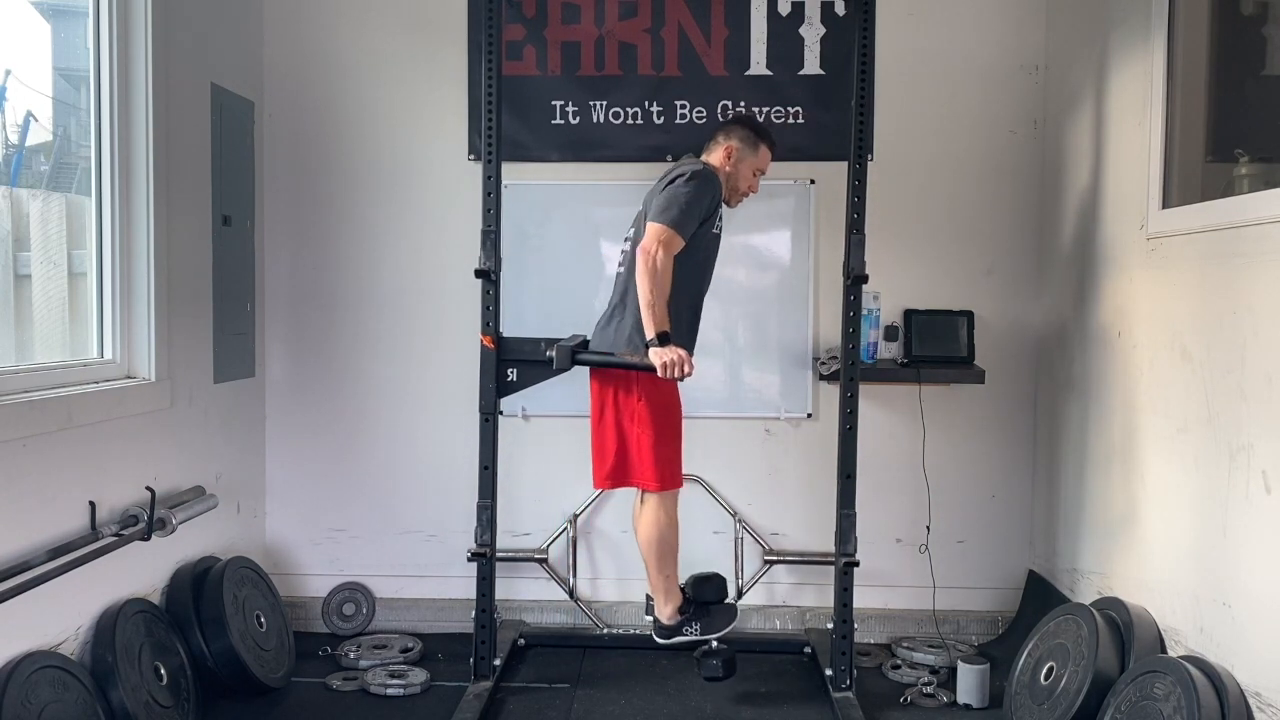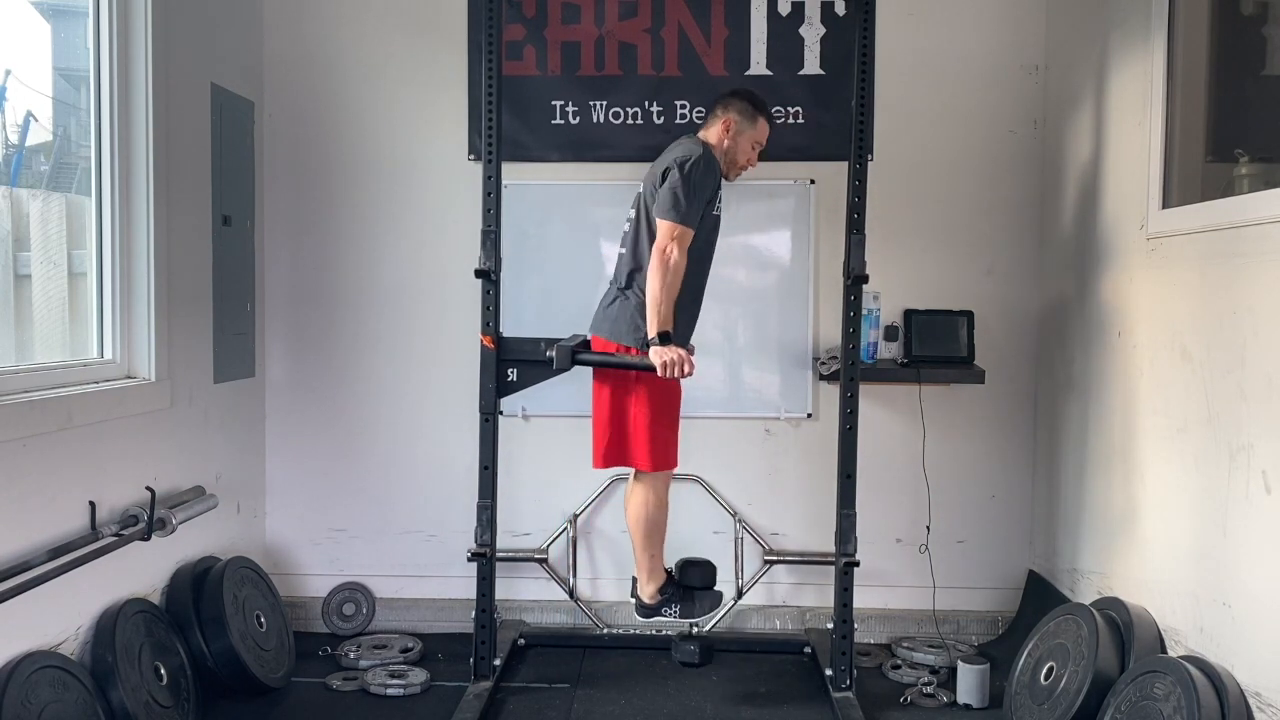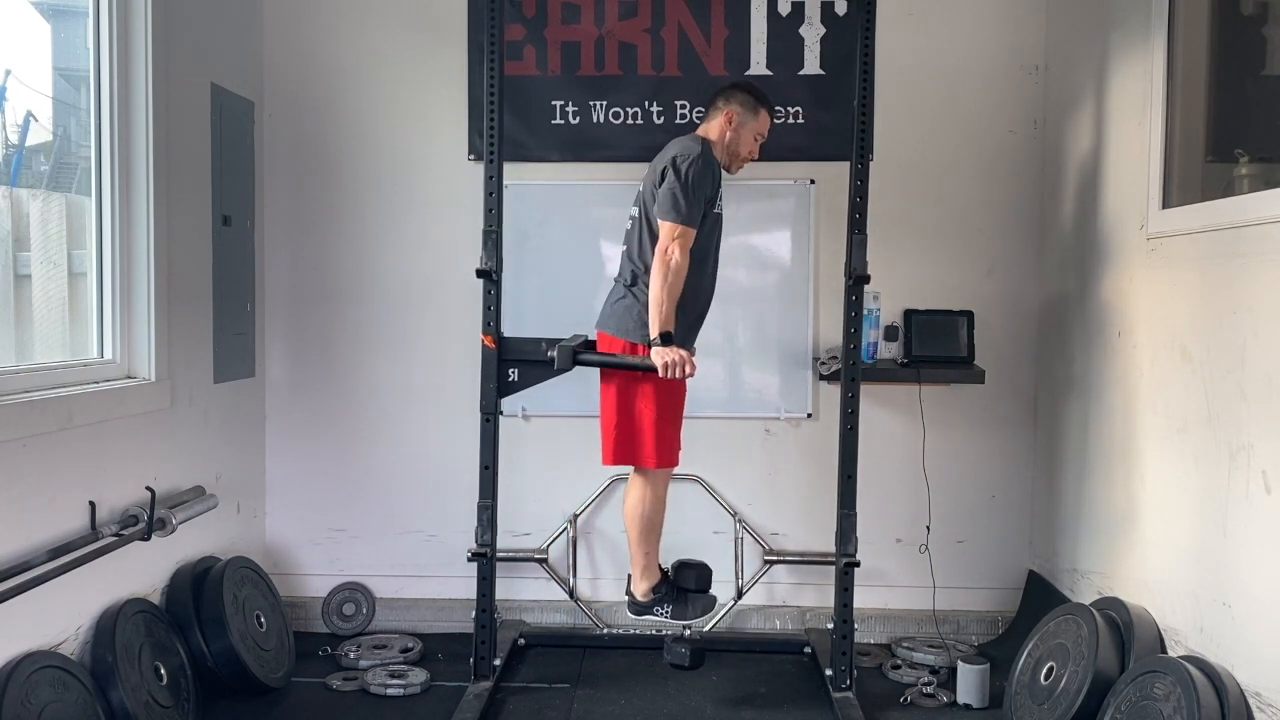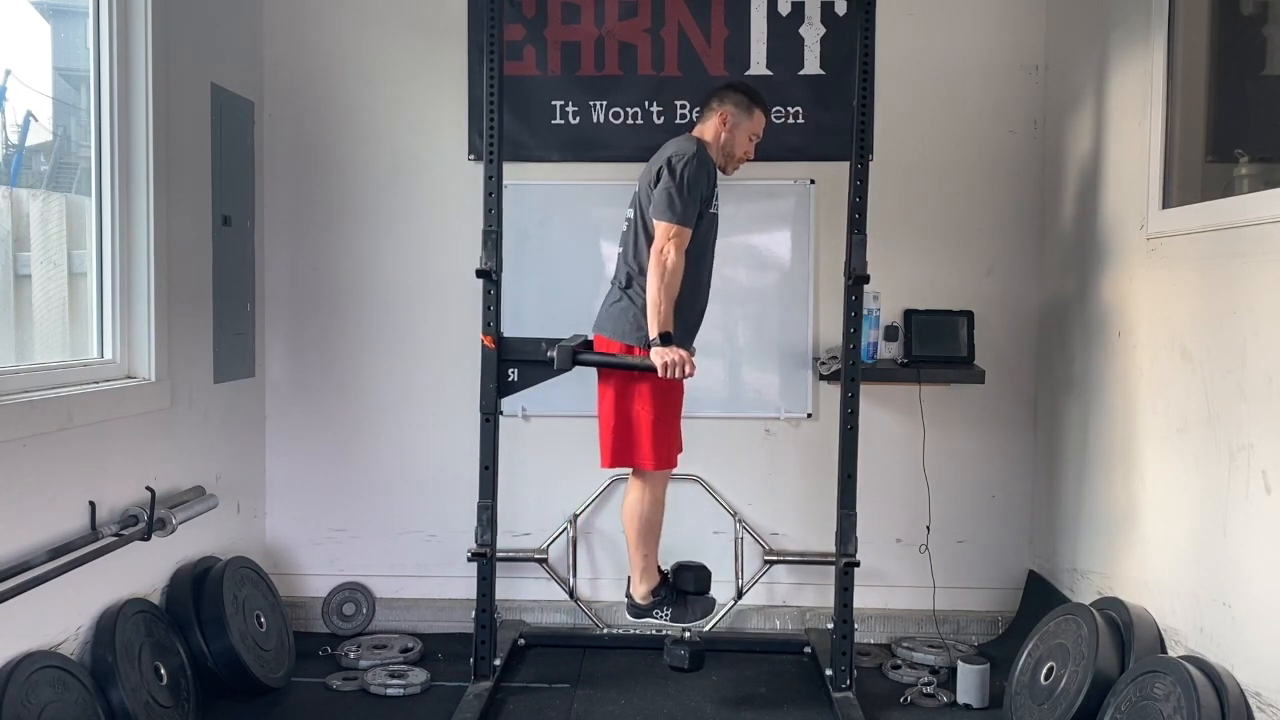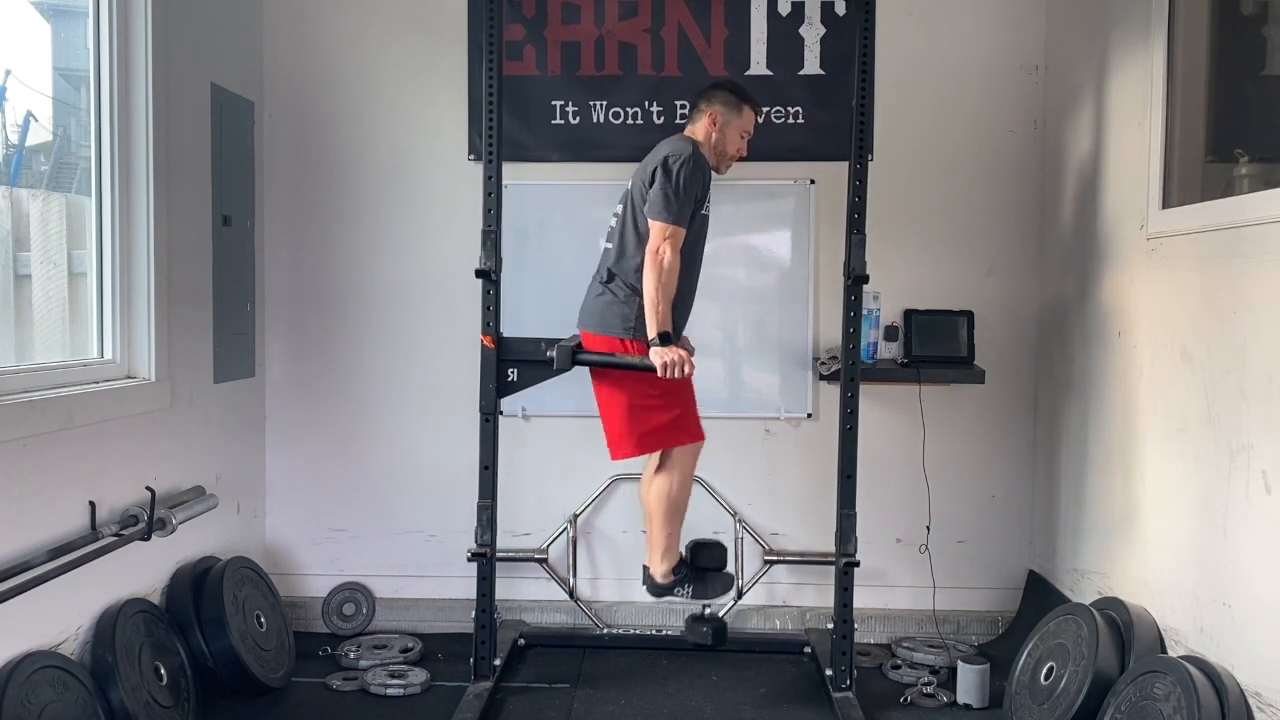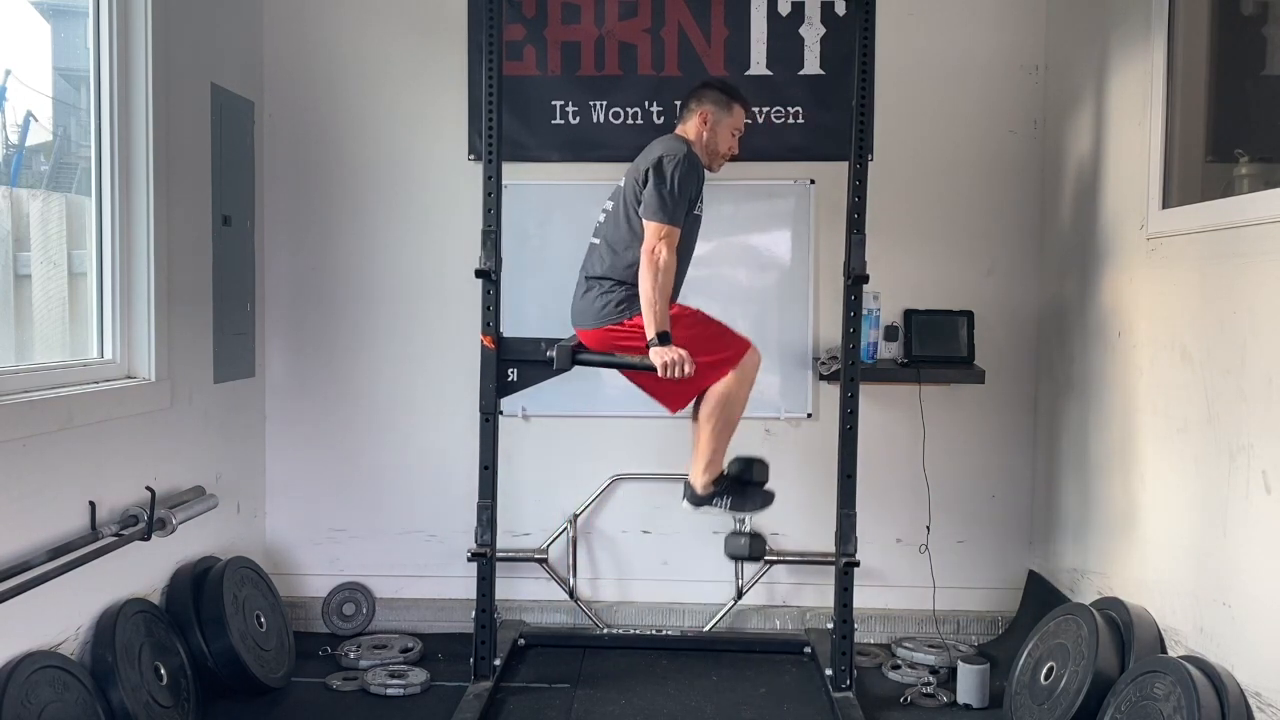
dt=0.3s
person 1, frame 1
left shoulder: (690, 186)
right shoulder: (698, 179)
right elbow: (652, 252)
right wrist: (660, 339)
left hip: (634, 353)
right hip: (637, 356)
left knee: (656, 486)
right knee: (659, 486)
left ankle: (666, 595)
right ankle: (670, 612)
person 1, frame 2
left shoulder: (685, 163)
right shoulder: (697, 162)
right elbow: (668, 251)
left wrist: (661, 338)
right wrist: (661, 339)
left hip: (634, 333)
right hip: (637, 336)
left knee: (652, 467)
right knee: (651, 469)
left ankle: (652, 577)
right ankle: (652, 592)
person 1, frame 3
left shoulder: (688, 160)
right shoulder: (695, 159)
right elbow: (671, 253)
right wrist: (662, 340)
left hip: (641, 332)
right hip: (641, 335)
left knee: (654, 466)
right knee: (652, 467)
left ankle: (649, 576)
right ankle: (645, 590)
person 1, frame 4
left shoulder: (684, 162)
right shoulder: (690, 159)
right elbow: (666, 251)
left wrist: (666, 339)
right wrist: (663, 339)
left hip: (640, 334)
right hip: (640, 336)
left knee: (655, 467)
right knee: (651, 469)
left ankle: (648, 577)
right ankle: (646, 593)
person 1, frame 5
left shoulder: (676, 159)
right shoulder: (684, 160)
right elbow: (661, 251)
left wrist: (665, 334)
right wrist: (662, 338)
left hip: (616, 324)
right hip: (627, 328)
left knee: (670, 447)
right knee: (680, 446)
left ankle: (664, 560)
right ankle: (664, 570)
person 1, frame 6
left shoulder: (663, 157)
right shoulder: (678, 159)
right elbow: (658, 251)
left wrist: (658, 332)
right wrist: (660, 339)
left hip: (602, 310)
right hip: (615, 310)
left knee: (720, 363)
right knee: (743, 359)
left ankle: (707, 475)
right ankle: (706, 480)
